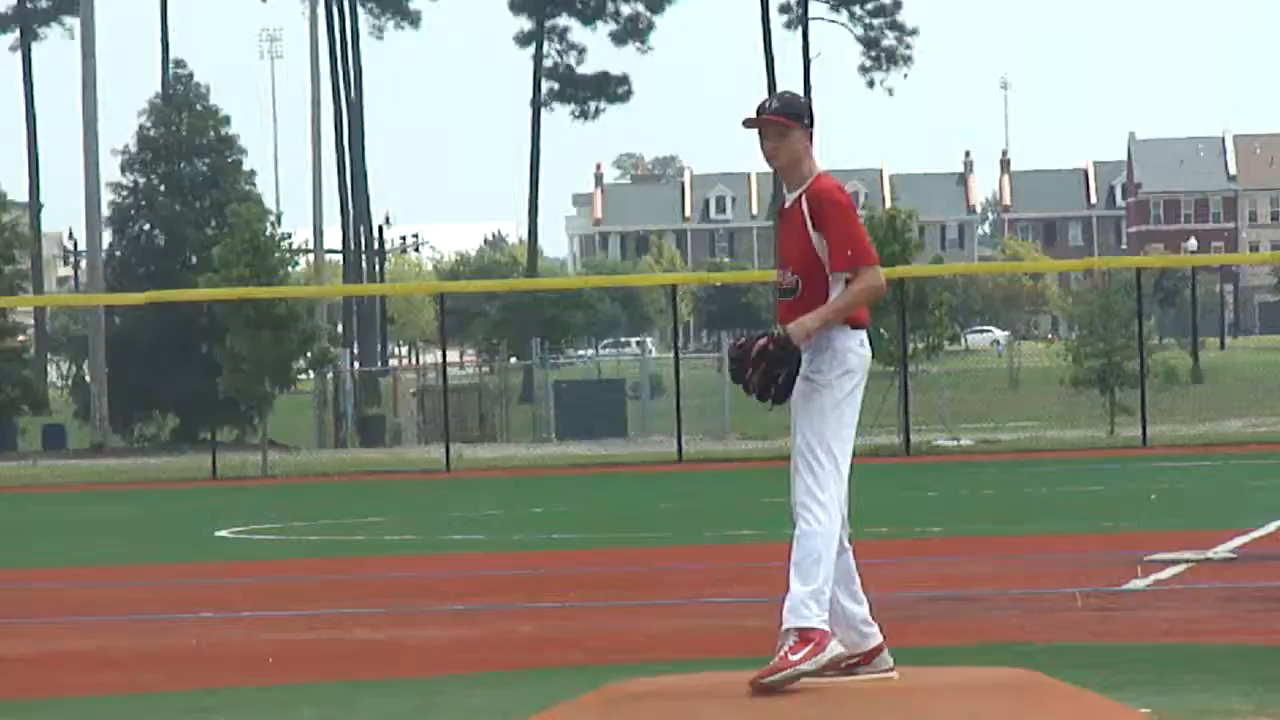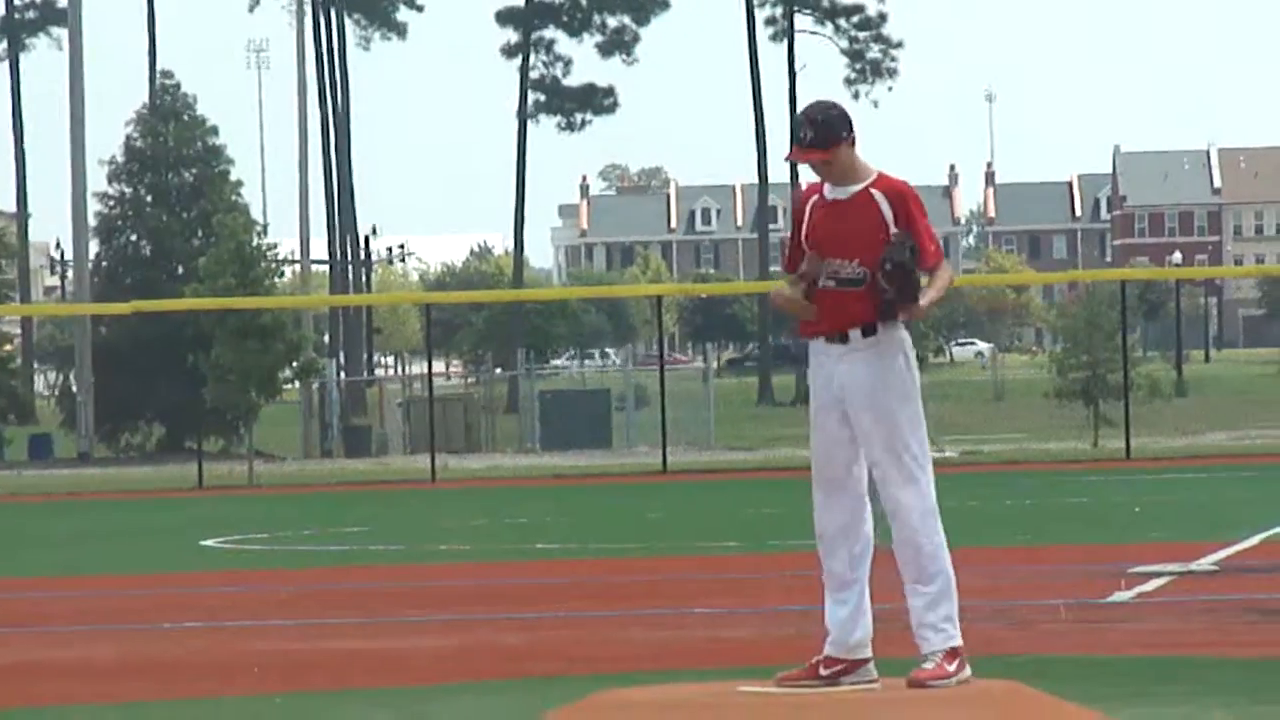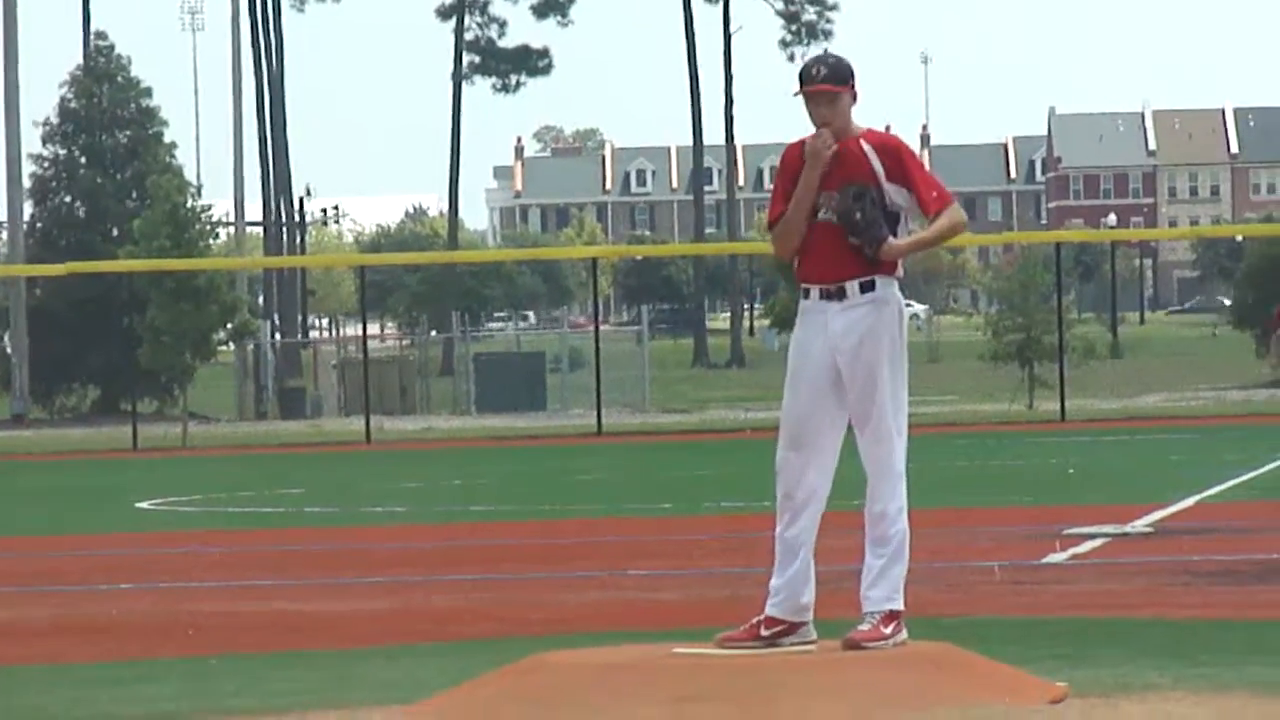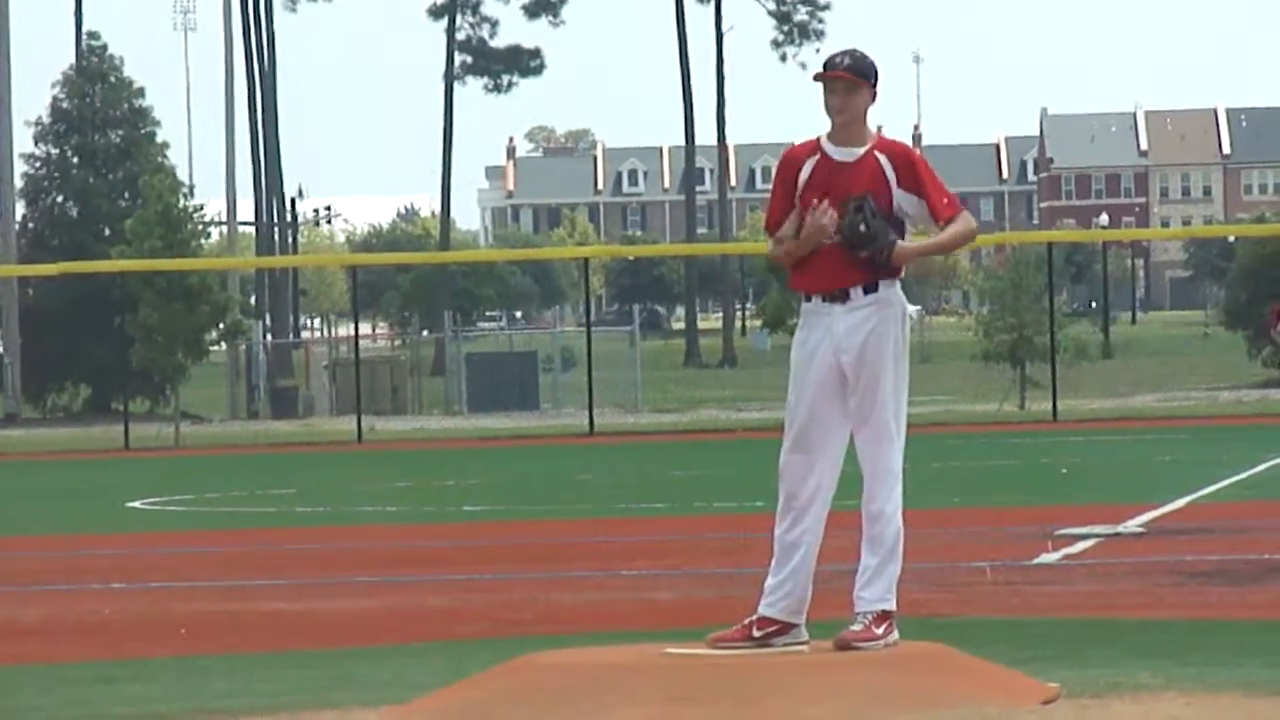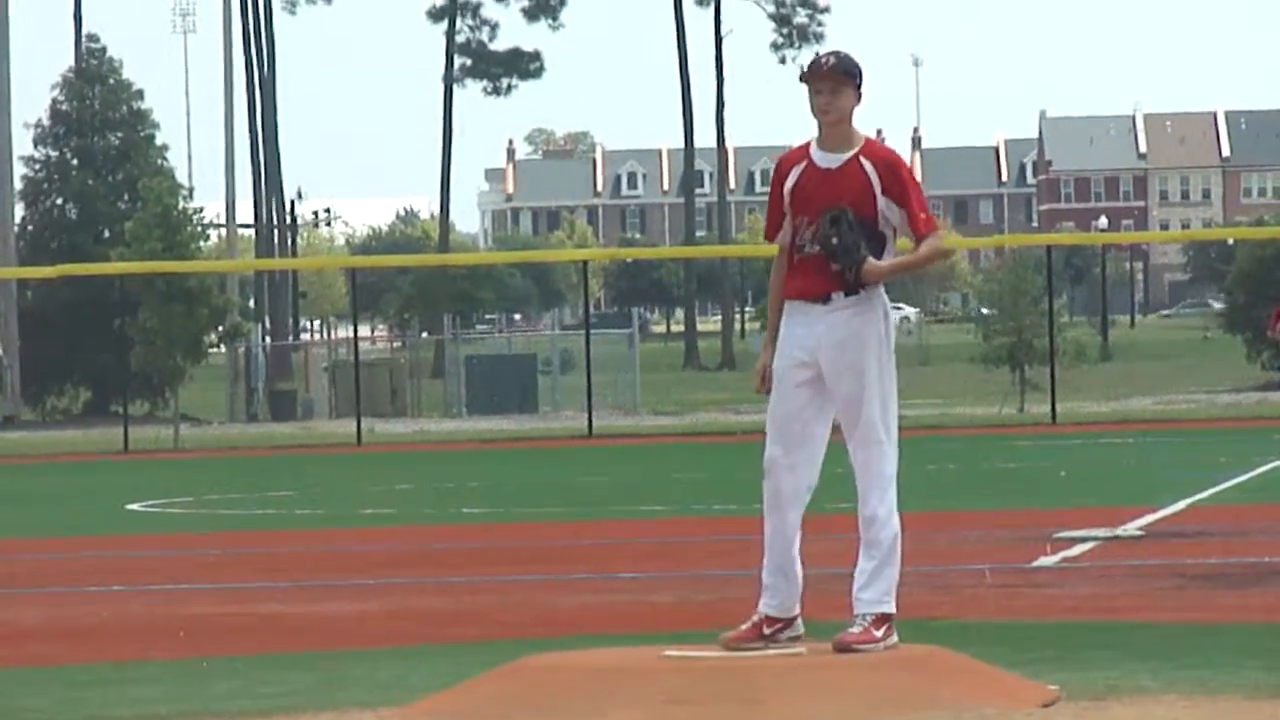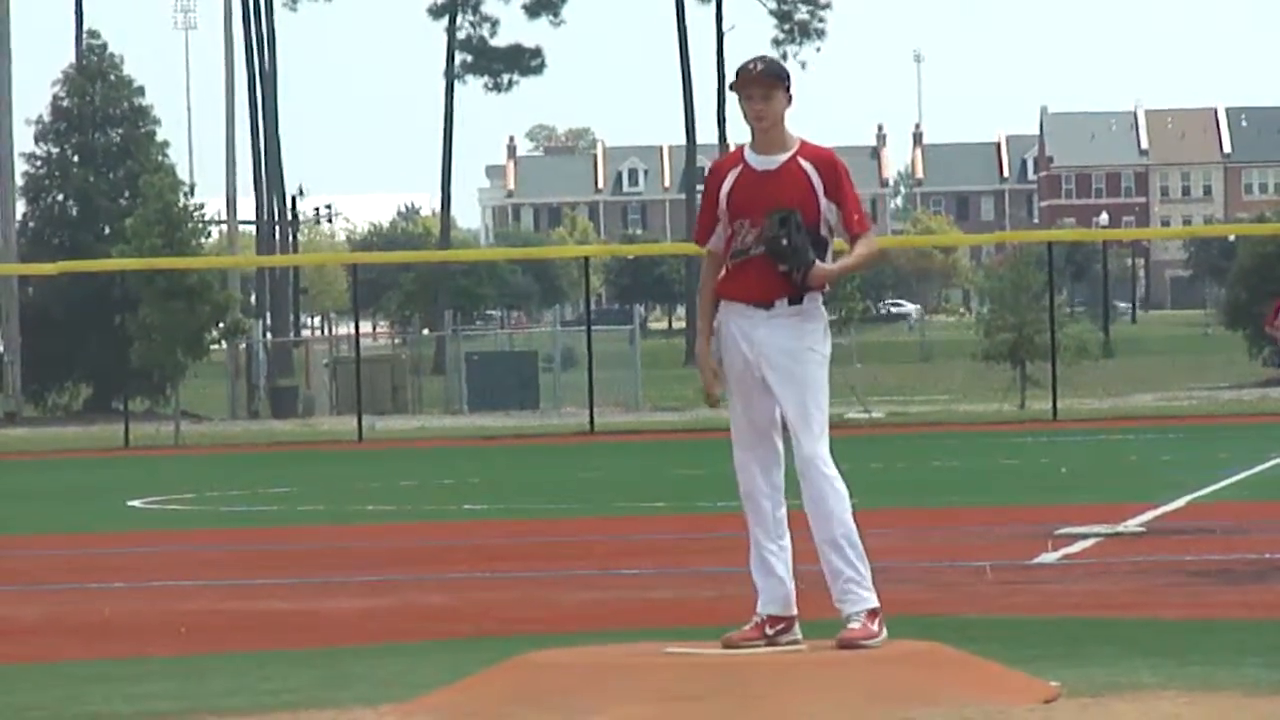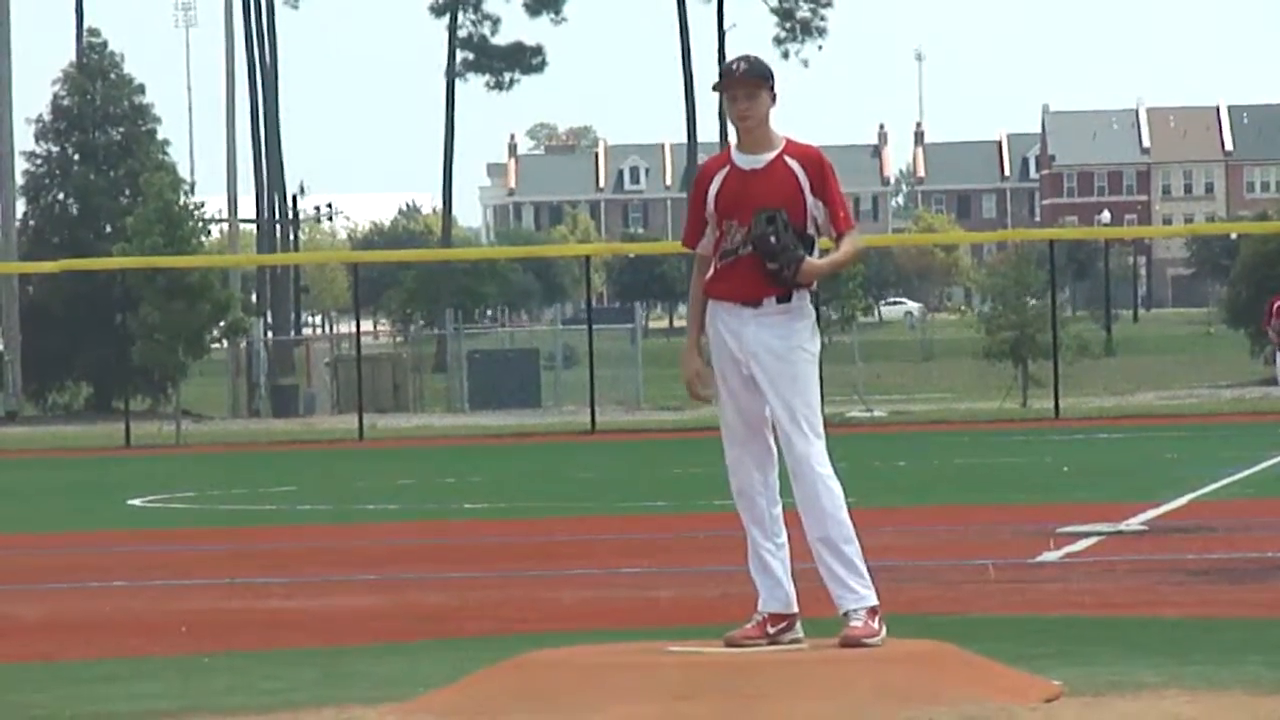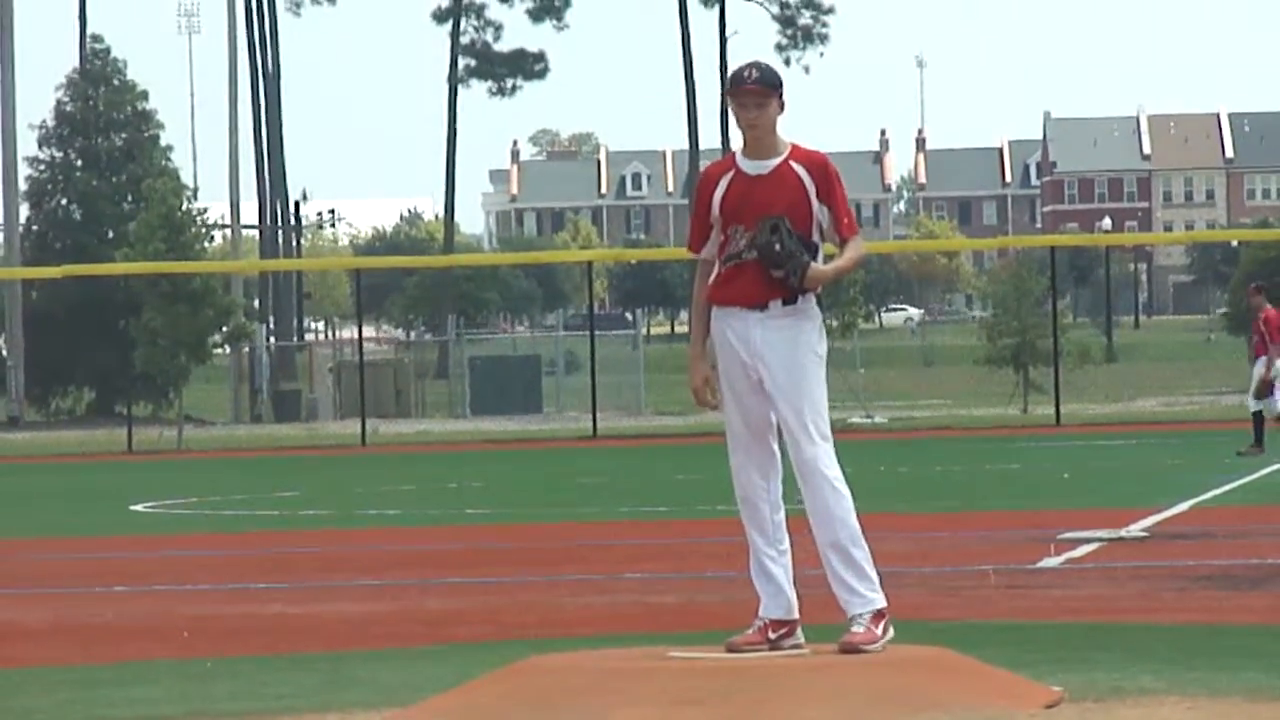
dt=0.7s
person 1, frame 1
left shoulder: (827, 197)
right shoulder: (790, 202)
left elbow: (872, 281)
left wrist: (807, 325)
right wrist: (780, 333)
left hip: (836, 354)
right hip: (808, 358)
left knee: (817, 495)
right knee: (817, 500)
left ankle: (808, 631)
right ankle: (861, 643)
person 1, frame 2
left shoulder: (895, 194)
right shoulder: (808, 202)
left elbow: (940, 266)
left wrist: (924, 300)
right wrist: (783, 293)
left hip: (879, 353)
right hip: (825, 359)
left knee: (908, 498)
right knee: (834, 506)
left ankle: (945, 646)
right ankle: (847, 649)
person 1, frame 3
left shoulder: (886, 150)
right shoulder: (796, 157)
left elbow: (954, 217)
right elbow: (781, 248)
left wrist: (904, 244)
right wrist: (813, 172)
left hip: (871, 309)
right hip: (813, 314)
left knee: (883, 456)
right knee: (798, 461)
left ankle: (886, 608)
right ankle: (788, 611)
person 1, frame 4
left shoulder: (897, 158)
right shoulder: (798, 162)
left elbow: (964, 224)
right elbow: (776, 254)
left wrist: (913, 249)
right wrist: (807, 237)
left hip: (874, 313)
right hip: (816, 318)
left knee: (881, 460)
right knee: (802, 465)
left ankle: (878, 609)
right ankle: (781, 611)
person 1, frame 5
left shoulder: (883, 164)
right shoulder: (789, 168)
left elbow: (933, 243)
left wrist: (886, 267)
right wrist: (768, 341)
left hip: (858, 319)
right hip: (799, 322)
left knee: (874, 465)
right knee: (783, 468)
left ankle: (876, 611)
right ankle: (778, 610)
person 1, frame 6
left shoulder: (822, 165)
right shoulder: (723, 173)
left elbow: (866, 242)
right elbow: (713, 263)
left wrist: (833, 269)
right wrist: (703, 343)
left hip: (797, 323)
right hip: (738, 324)
left knee: (812, 457)
right knee: (754, 466)
left ankle: (861, 604)
right ankle: (776, 609)
person 1, frame 7
left shoulder: (807, 163)
right shoulder: (710, 175)
left elbow: (850, 241)
right elbow: (702, 265)
left wrist: (821, 265)
right wrist: (691, 347)
left hip: (785, 321)
right hip: (726, 325)
left knee: (806, 456)
right knee: (747, 466)
left ankle: (860, 603)
right ankle: (777, 608)
person 1, frame 8
left shoulder: (814, 168)
right shoulder: (714, 179)
left elbow: (854, 244)
right elbow: (704, 271)
left wrist: (828, 270)
right wrist: (697, 354)
left hip: (791, 325)
right hip: (731, 328)
left knee: (815, 460)
right knee: (751, 471)
left ankle: (867, 607)
right ankle: (778, 615)
